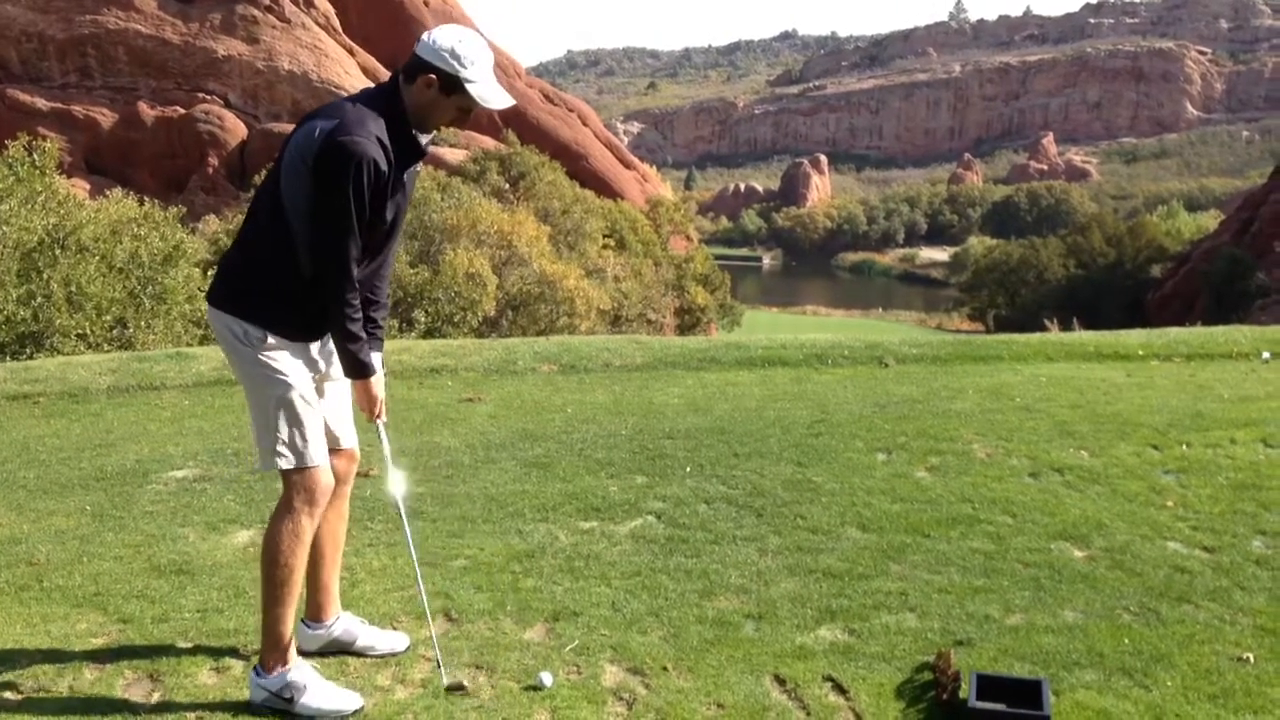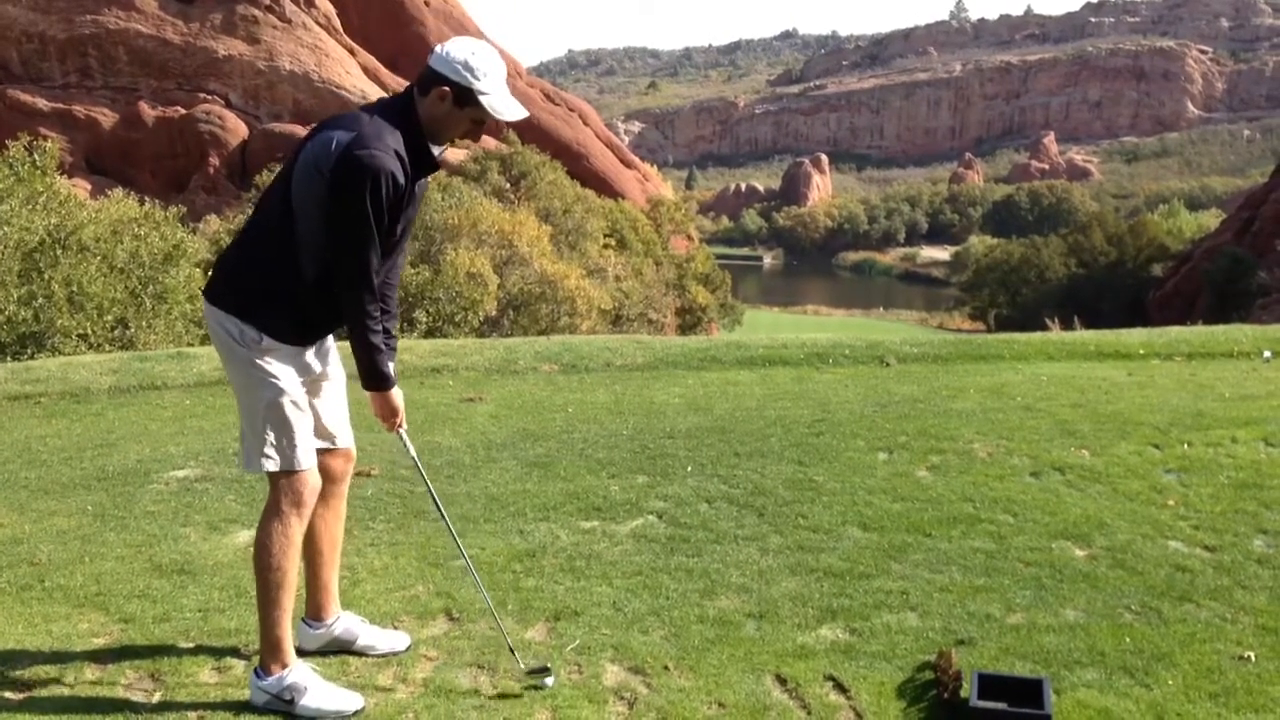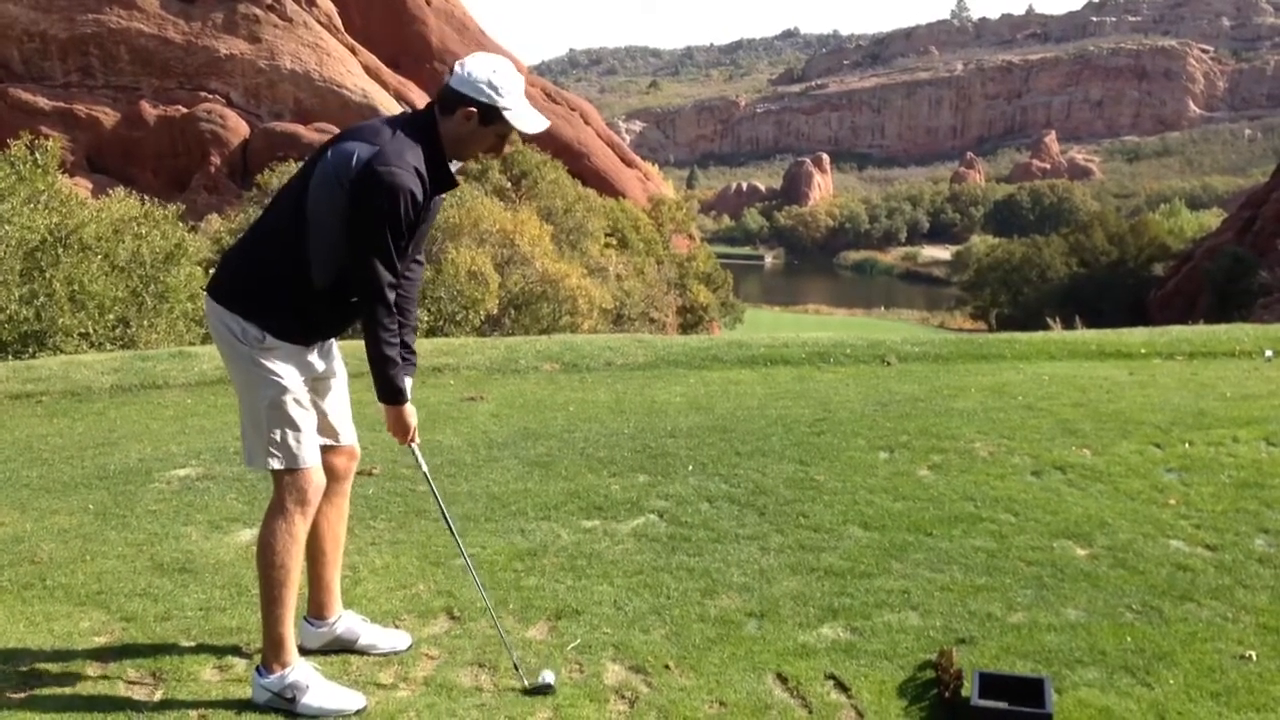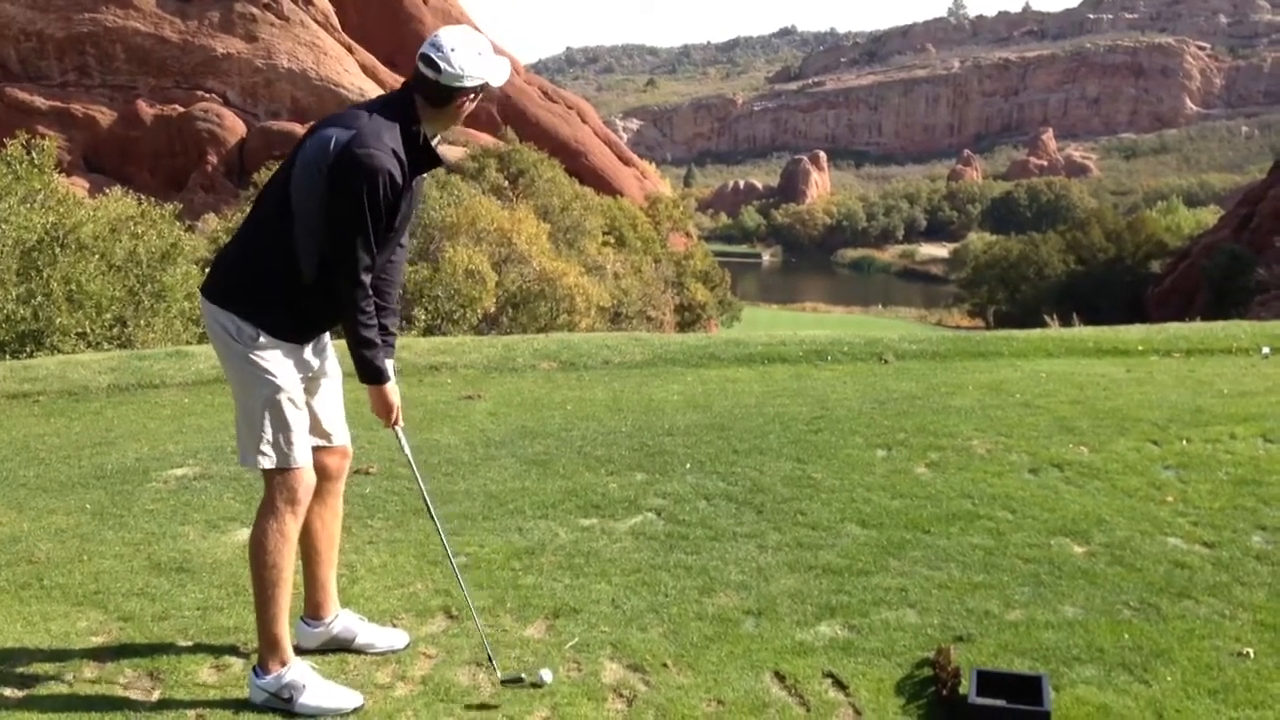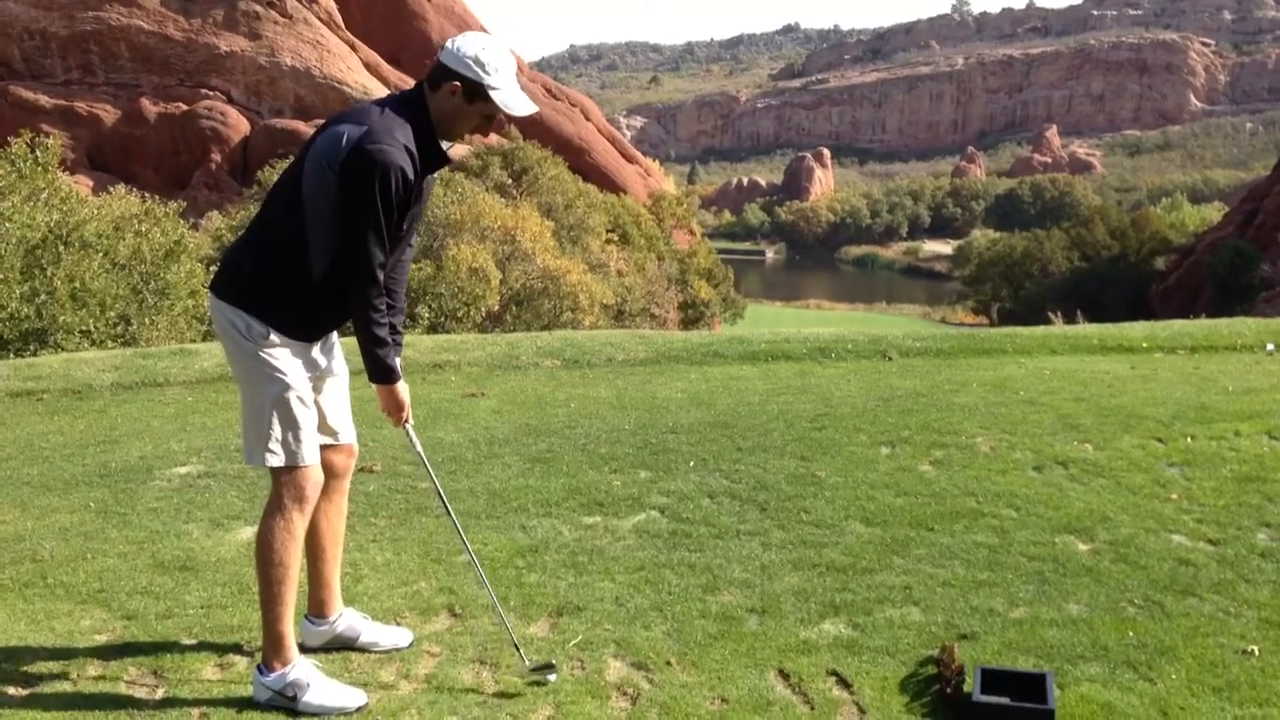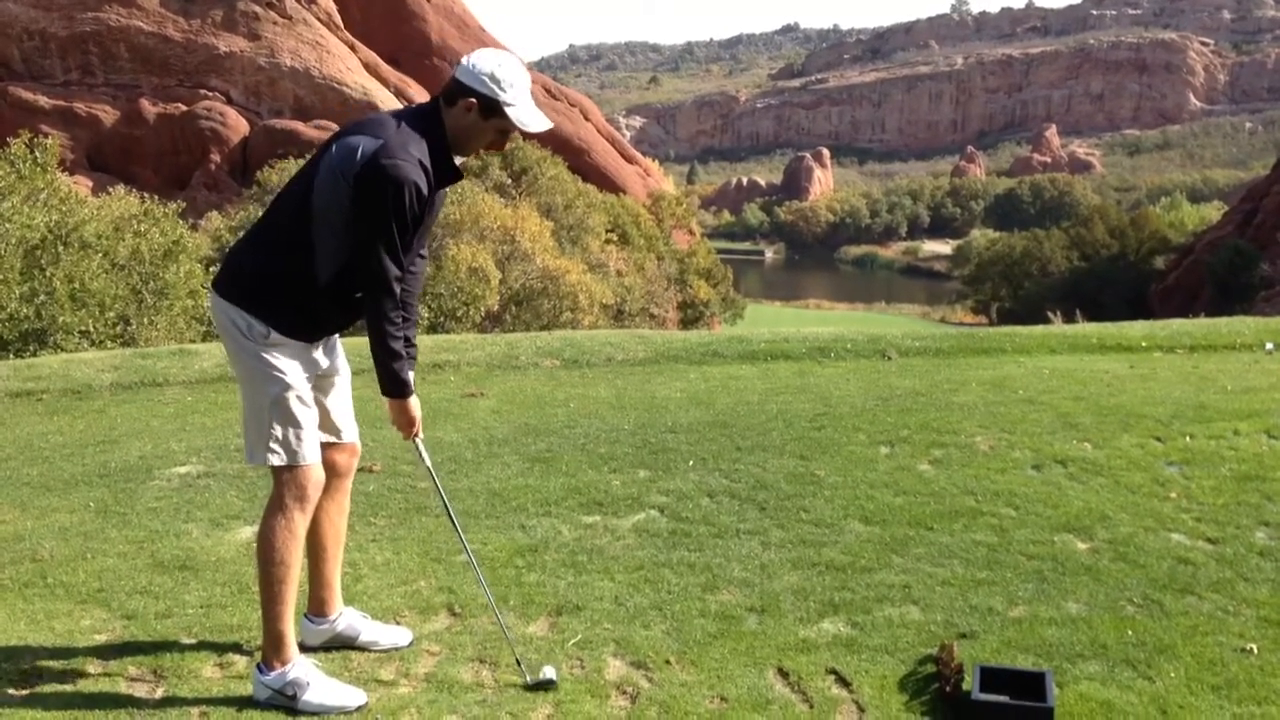
dt=0.5s
person 1, frame 1
left shoulder: (396, 140)
right shoulder: (354, 143)
left elbow: (371, 261)
right elbow: (335, 269)
left wrist: (370, 353)
right wrist: (359, 369)
left hip: (307, 319)
right hip: (263, 319)
left knee: (340, 464)
right knee: (309, 483)
left ankle: (322, 619)
person 1, frame 2
left shoulder: (406, 146)
right shoulder: (370, 156)
left elbow: (380, 270)
right elbow: (355, 280)
left wrist: (385, 364)
right wrist: (380, 380)
left hip: (304, 321)
right hip: (259, 321)
left knee: (335, 463)
right knee: (296, 487)
left ankle: (323, 619)
person 1, frame 3
left shoulder: (421, 160)
right shoulder: (390, 172)
left elbow: (402, 276)
right elbow: (375, 292)
left wrist: (402, 377)
right wrist: (394, 397)
left hip: (305, 318)
right hip: (259, 319)
left knee: (339, 461)
right knee: (300, 484)
left ankle: (325, 618)
person 1, frame 4
left shoulder: (401, 143)
right shoulder: (370, 154)
left elbow: (385, 259)
right elbow: (351, 275)
left wrist: (384, 357)
right wrist: (376, 375)
left hip: (300, 318)
right hip: (255, 317)
left knee: (332, 461)
right knee: (292, 484)
left ankle: (323, 617)
person 1, frame 5
left shoulder: (411, 141)
right shoulder: (381, 150)
left elbow: (392, 260)
right elbow: (363, 273)
left wrist: (391, 359)
right wrist: (386, 373)
left hip: (307, 316)
right hip: (263, 315)
left knee: (338, 458)
right knee: (299, 481)
left ankle: (326, 616)
person 1, frame 6
left shoulder: (423, 152)
right shoulder: (397, 165)
left elbow: (403, 273)
right elbow: (381, 286)
left wrist: (403, 371)
right wrist: (399, 389)
left hip: (308, 315)
right hip: (264, 314)
left knee: (340, 458)
right knee: (301, 480)
left ankle: (326, 613)
right ankle: (278, 666)
